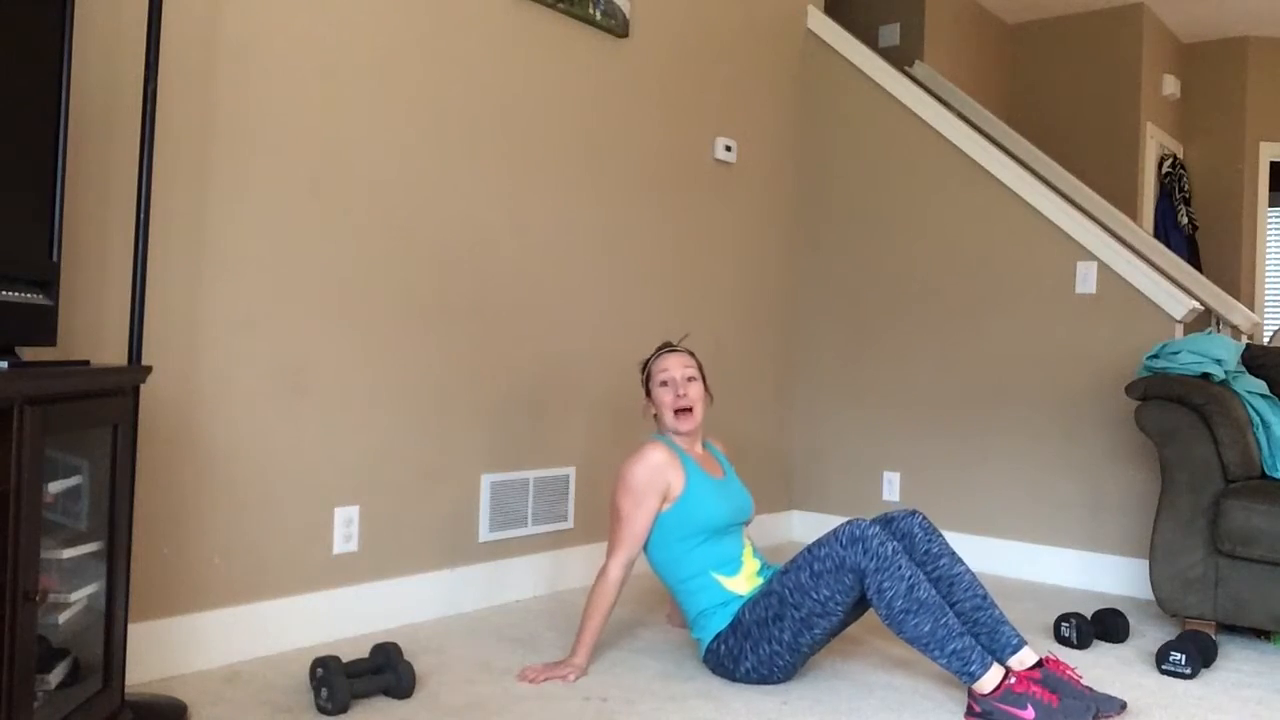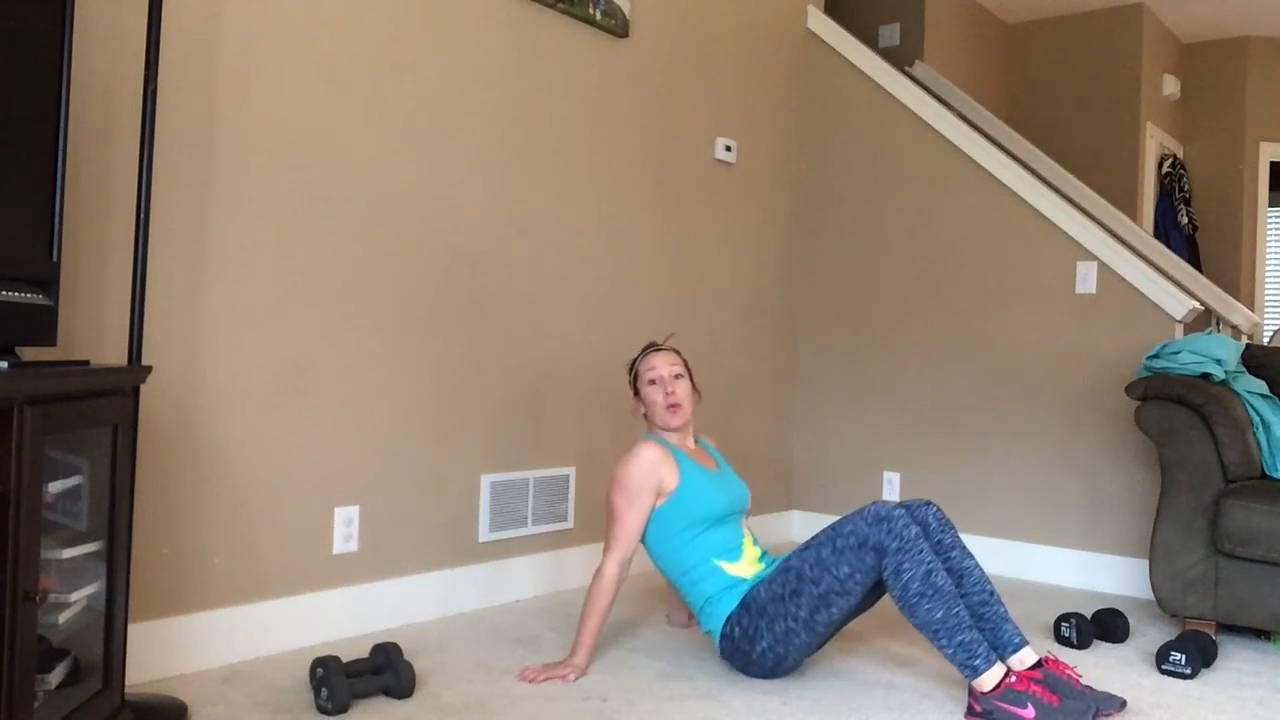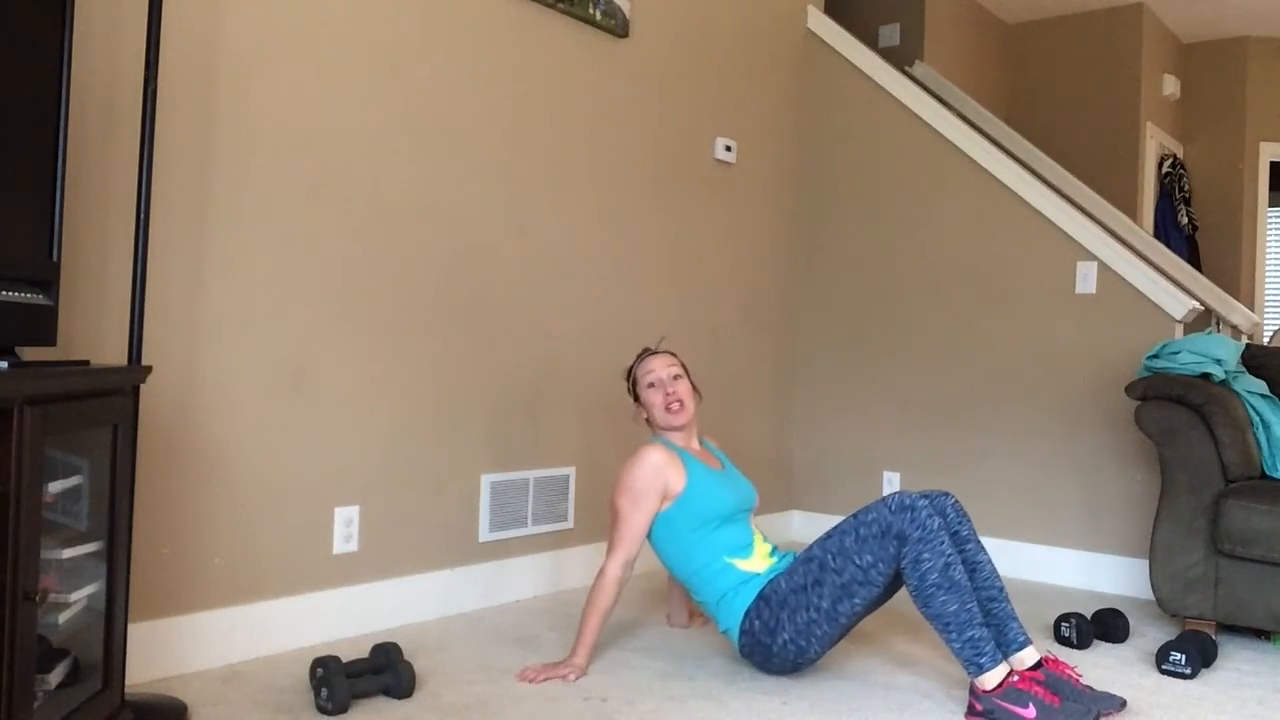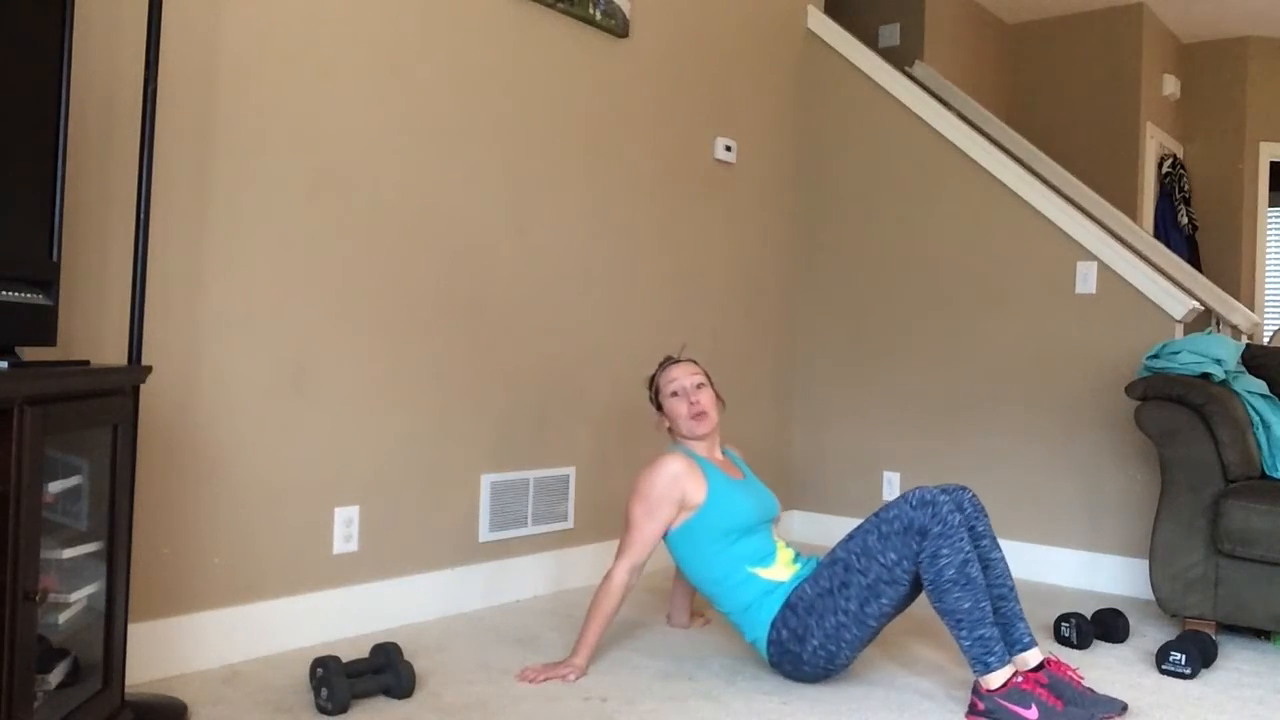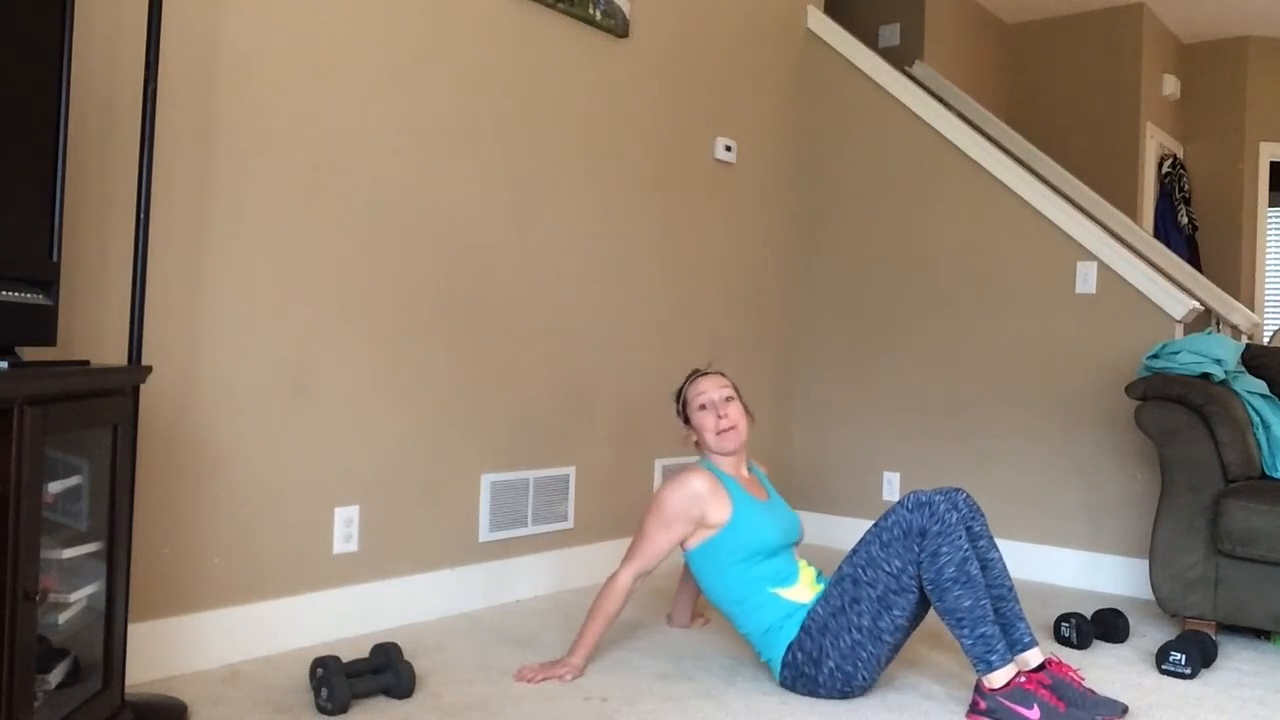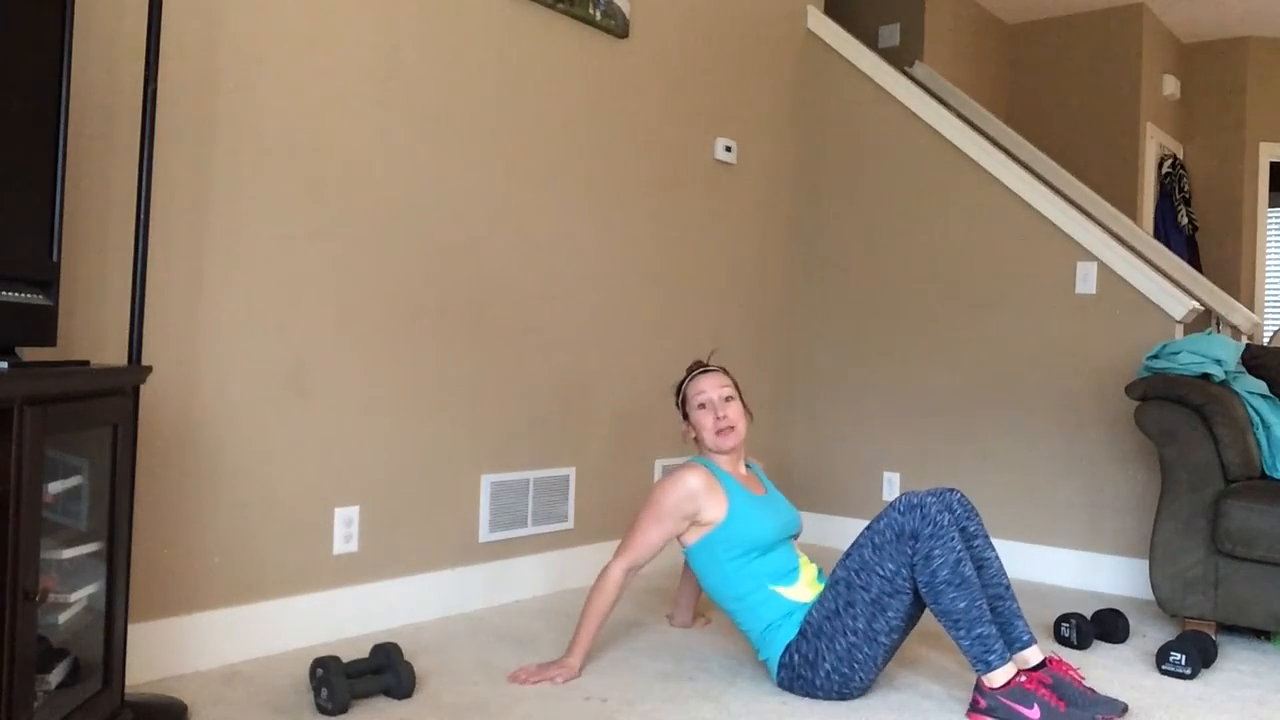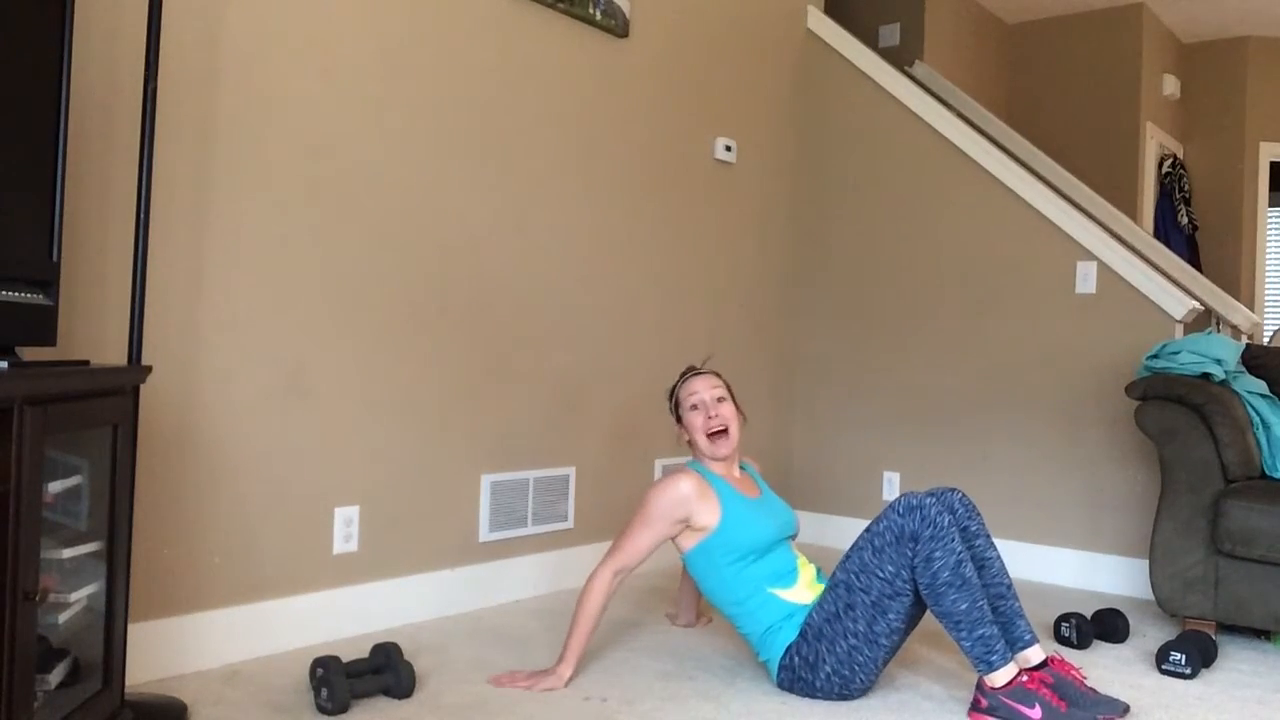
dt=0.3s
person 1, frame 1
left shoulder: (715, 453)
right shoulder: (653, 464)
right elbow: (617, 564)
left wrist: (690, 603)
right wrist: (577, 660)
left hip: (771, 609)
right hip: (740, 643)
left knee: (909, 526)
right knee: (862, 542)
left ankle: (1023, 664)
person 1, frame 2
left shoulder: (706, 449)
right shoulder: (646, 461)
right elbow: (614, 562)
left wrist: (688, 602)
right wrist: (577, 659)
left hip: (778, 607)
right hip: (750, 630)
left knee: (923, 516)
right knee: (884, 524)
left ankle: (1023, 662)
person 1, frame 3
left shoulder: (709, 450)
right shoulder: (651, 463)
right elbow: (617, 563)
left wrist: (681, 610)
right wrist: (577, 660)
left hip: (793, 600)
right hip: (769, 626)
left knee: (940, 507)
right knee: (908, 515)
left ankle: (1023, 661)
person 1, frame 4
left shoulder: (730, 459)
right shoulder: (671, 472)
right elbow: (624, 568)
left wrist: (681, 612)
right wrist: (577, 660)
left hip: (811, 600)
right hip: (797, 633)
left knee: (958, 504)
right knee: (928, 511)
left ankle: (1028, 661)
person 1, frame 5
left shoulder: (754, 475)
right shoulder: (693, 488)
right elbow: (628, 572)
left wrist: (683, 613)
right wrist: (575, 659)
left hip: (833, 626)
right hip: (814, 656)
left knee: (954, 504)
right knee: (927, 513)
left ankle: (1030, 663)
person 1, frame 6
left shoulder: (753, 472)
right shoulder: (690, 483)
right elbow: (620, 566)
left wrist: (684, 613)
right wrist: (571, 661)
left hip: (835, 628)
right hip: (812, 657)
left knee: (948, 505)
right knee: (918, 515)
left ankle: (1029, 662)
person 1, frame 7
left shoulder: (750, 473)
right shoulder: (683, 489)
right elbow: (609, 570)
left wrist: (687, 614)
left hip: (834, 628)
right hip: (811, 658)
left knee: (949, 504)
right knee: (918, 516)
left ankle: (1032, 662)
